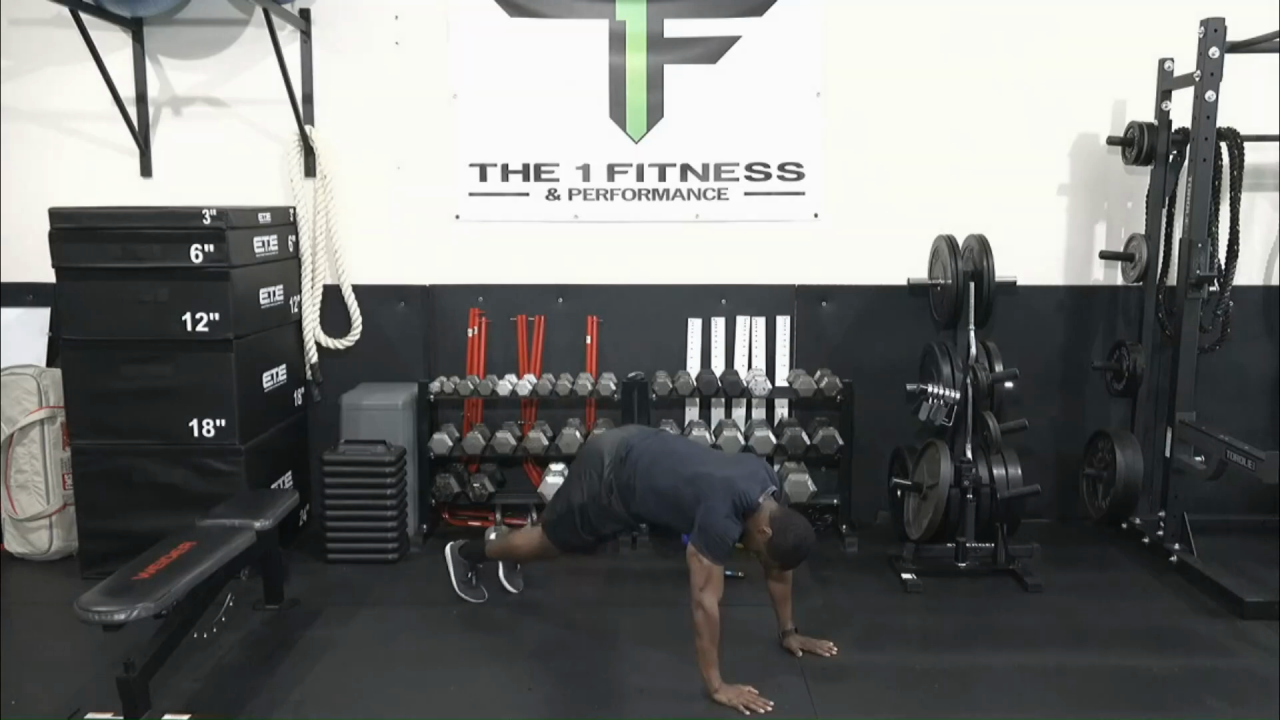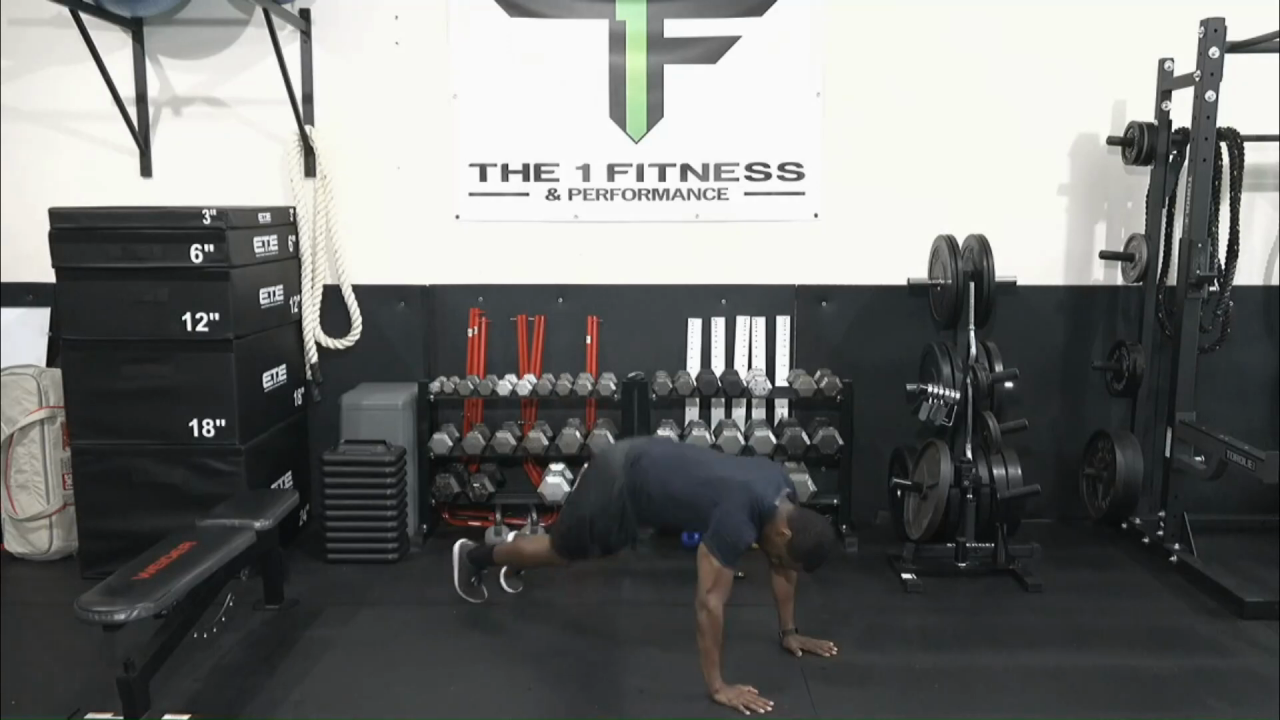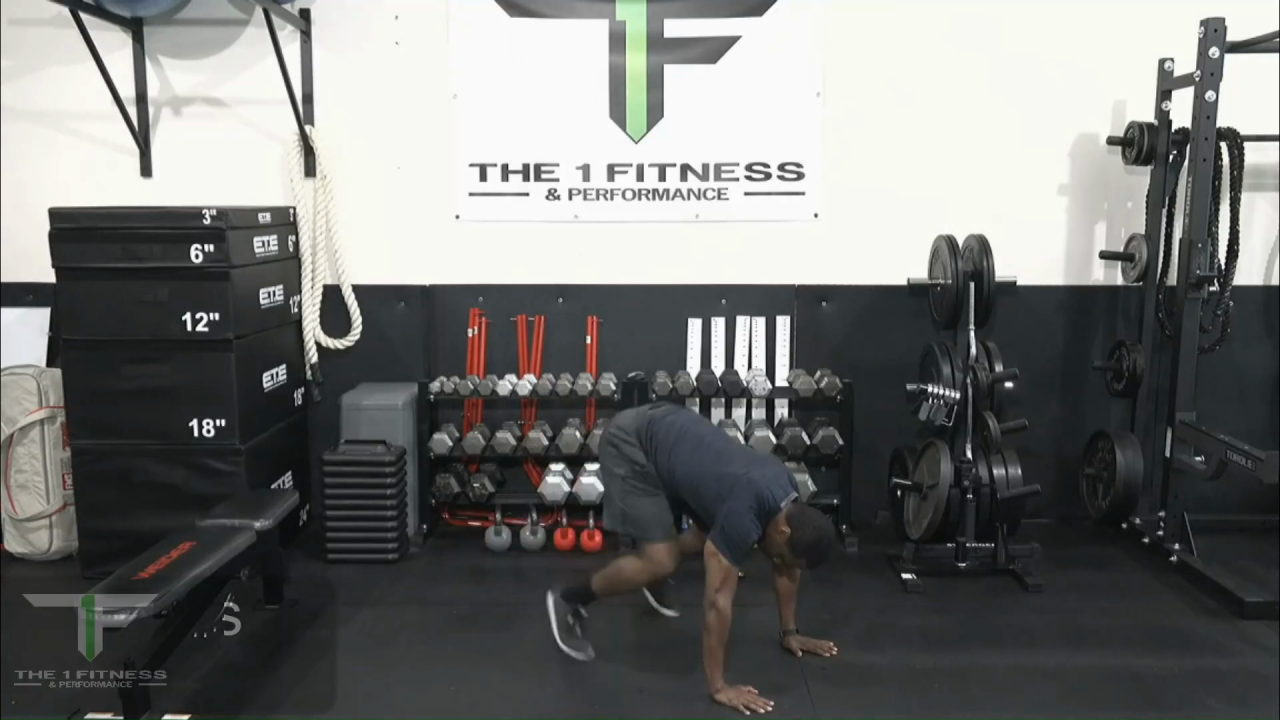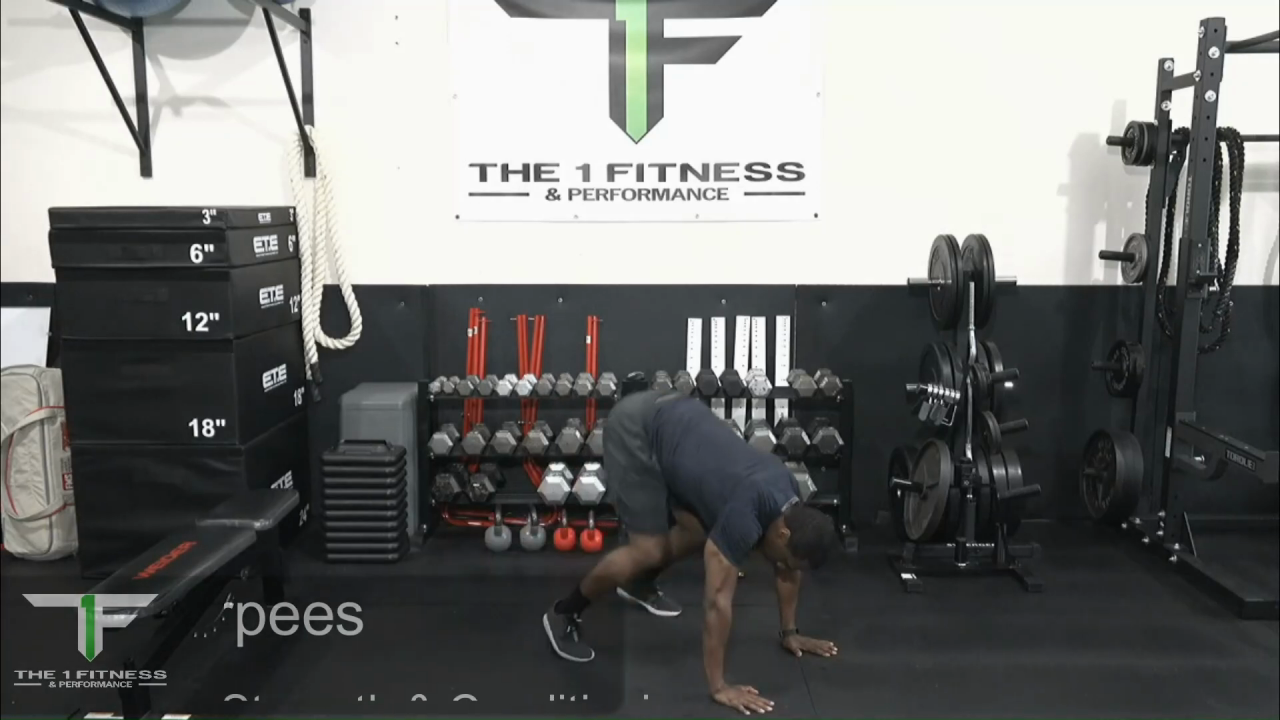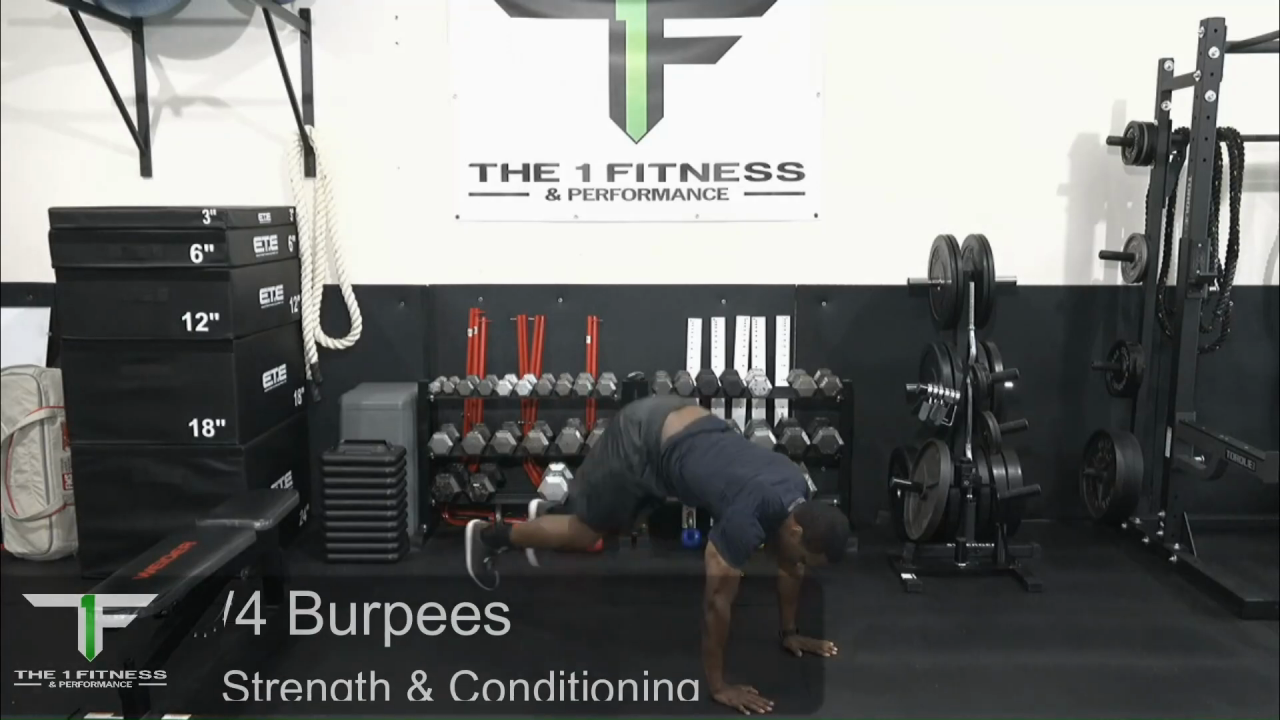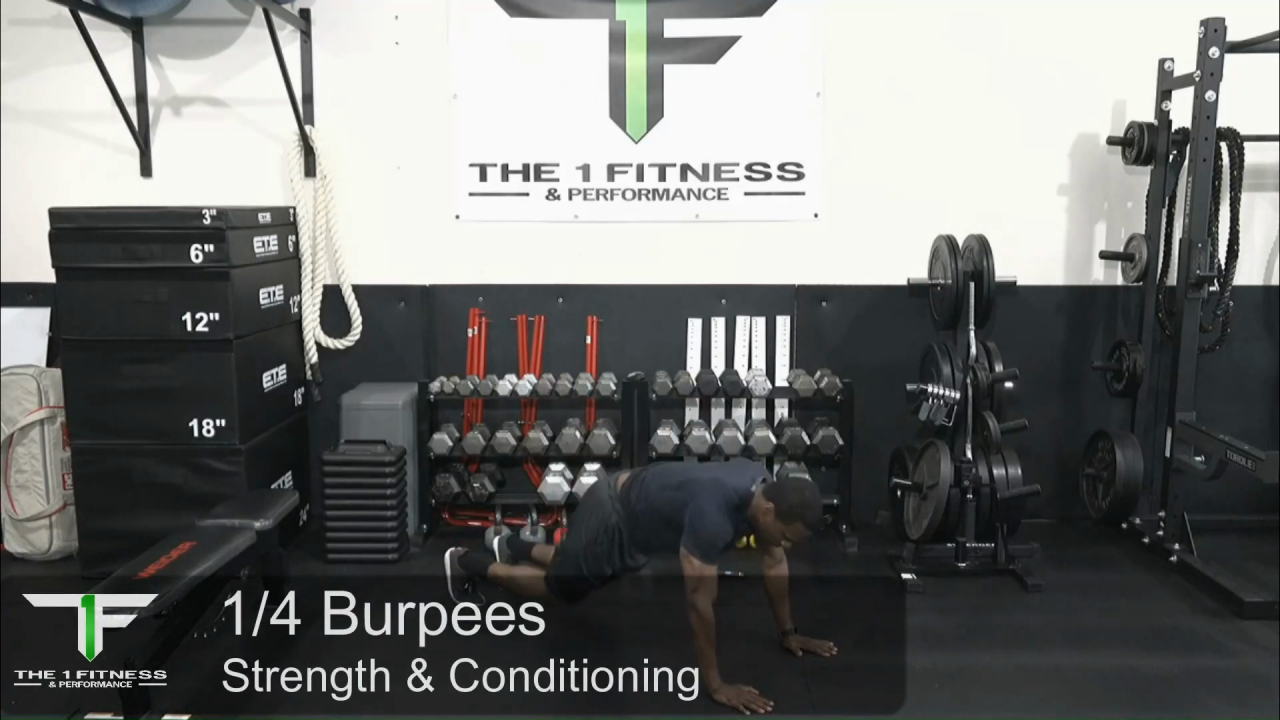
dt=0.3s
person 1, frame 1
left shoulder: (771, 495)
right shoulder: (723, 513)
left elbow: (778, 567)
right elbow: (705, 599)
left wrist: (789, 632)
right wrist: (717, 686)
left hip: (634, 450)
right hip: (611, 469)
left knee: (572, 538)
right knee: (556, 540)
left ankle: (515, 543)
right ankle: (466, 552)
person 1, frame 2
left shoulder: (782, 493)
right shoulder: (737, 517)
left elbow: (782, 568)
right elbow: (709, 601)
left wrist: (790, 632)
right wrist: (718, 687)
left hip: (641, 465)
right hip: (619, 481)
left knee: (578, 545)
right knee: (563, 548)
left ankle: (524, 545)
right ankle: (473, 555)
person 1, frame 3
left shoulder: (788, 500)
right shoulder: (744, 513)
left elbow: (785, 568)
right elbow: (719, 599)
left wrist: (790, 633)
right wrist: (719, 687)
left hip: (665, 426)
right hip: (633, 440)
left knee: (715, 537)
right knee: (660, 563)
right ankle: (569, 601)
person 1, frame 4
left shoulder: (789, 504)
right shoulder: (745, 515)
left elbow: (786, 571)
right elbow: (719, 600)
left wrist: (789, 633)
right wrist: (719, 687)
left hip: (670, 417)
right hip: (637, 426)
left knee: (697, 531)
right knee: (648, 551)
left ankle: (638, 584)
right ankle: (565, 612)
person 1, frame 5
left shoulder: (795, 496)
right shoulder: (748, 518)
left elbow: (788, 567)
right elbow: (718, 602)
left wrist: (790, 633)
right wrist: (718, 685)
left hip: (675, 416)
right hip: (644, 436)
left knee: (619, 521)
right knee: (589, 529)
left ankle: (546, 514)
right ankle: (486, 536)
person 1, frame 6
left shoulder: (766, 487)
right shoulder: (714, 515)
left elbow: (774, 562)
right elbow: (700, 602)
left wrist: (789, 632)
right wrist: (716, 685)
left hip: (634, 500)
right hip: (613, 513)
left knee: (578, 563)
right knee: (560, 589)
left ankle: (515, 548)
right ankle: (466, 563)
